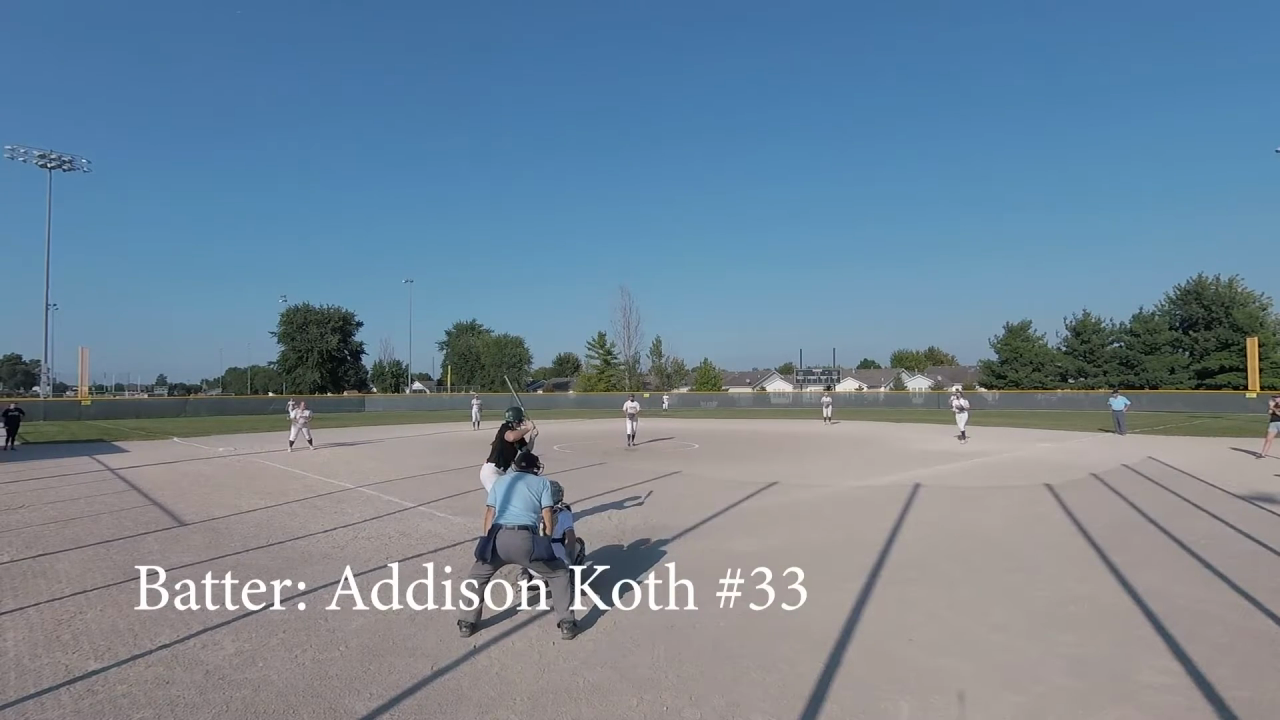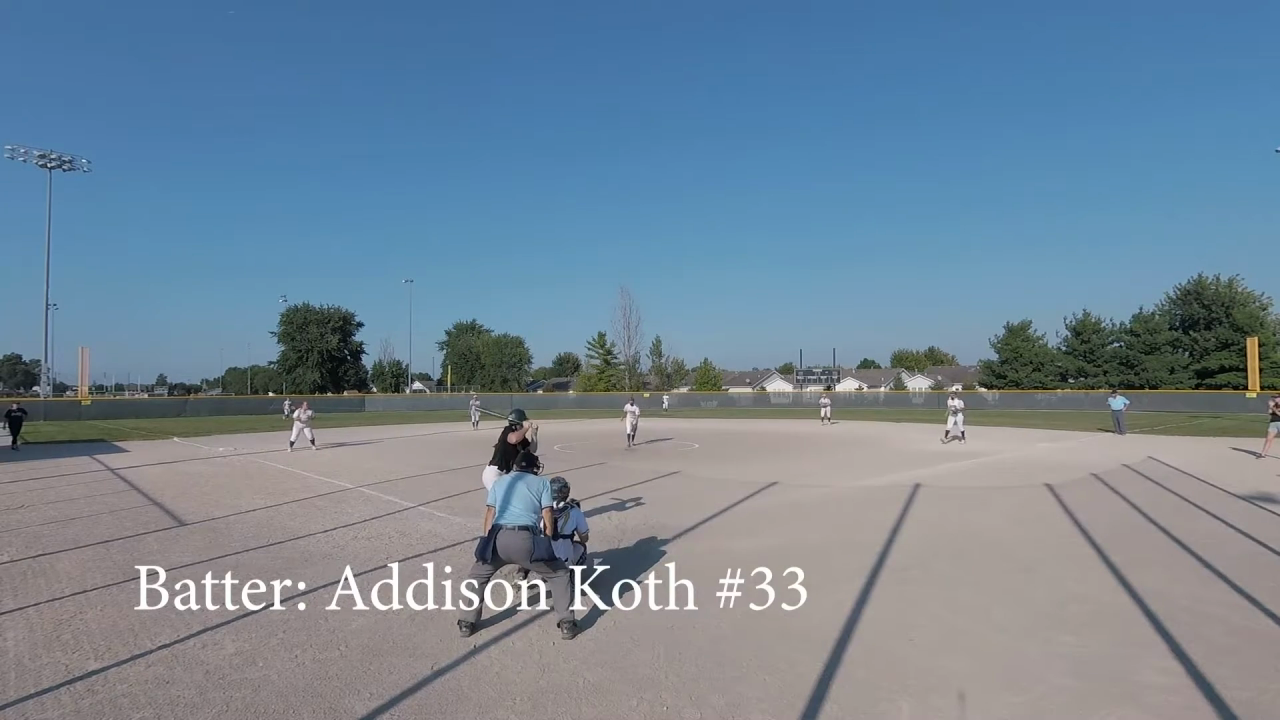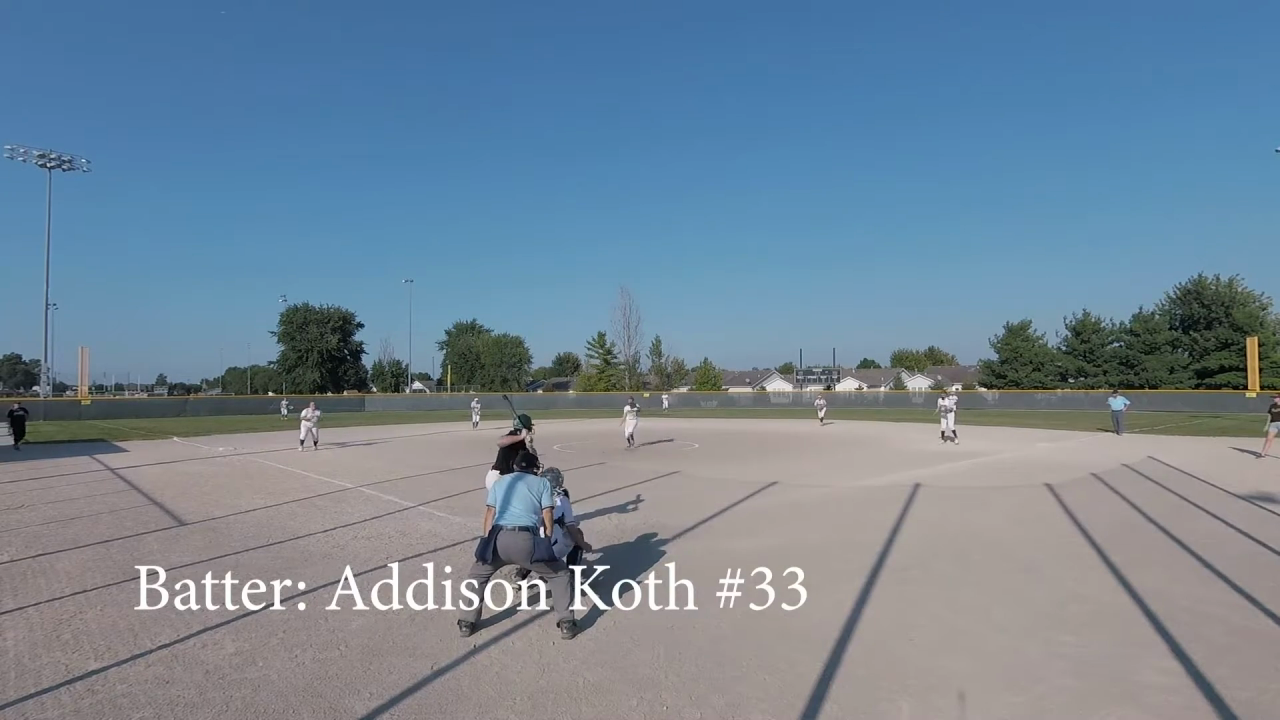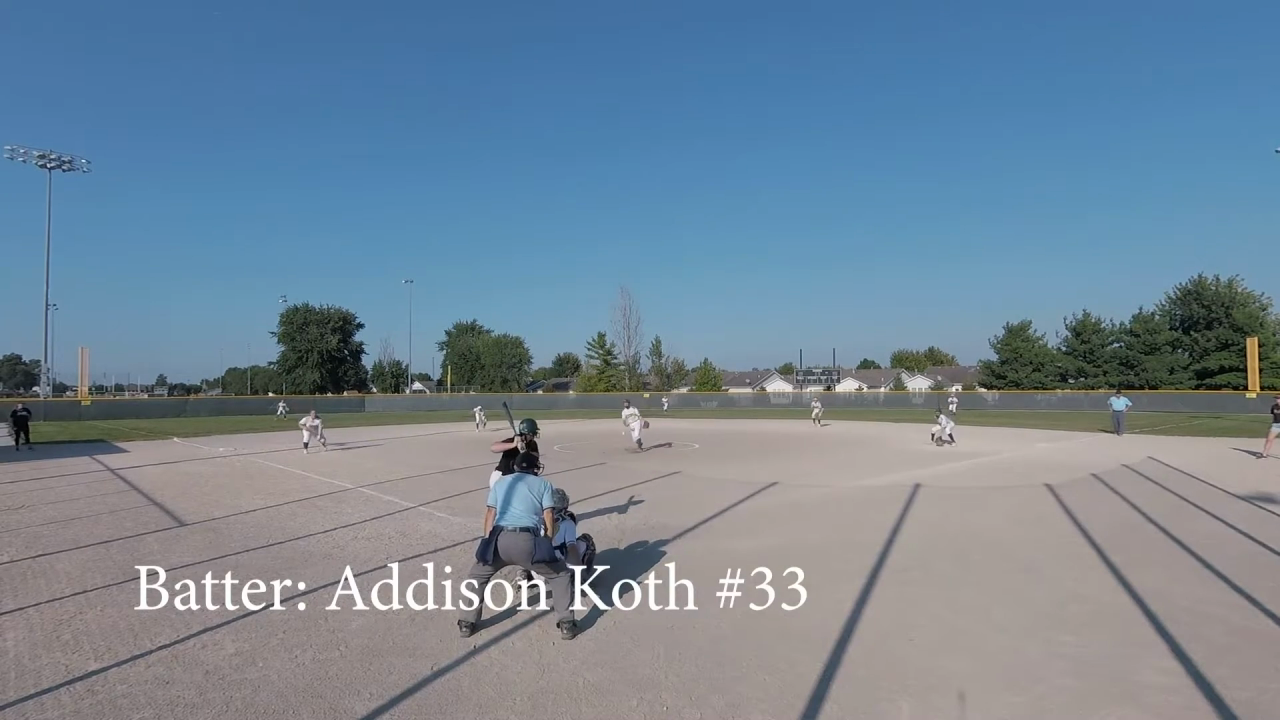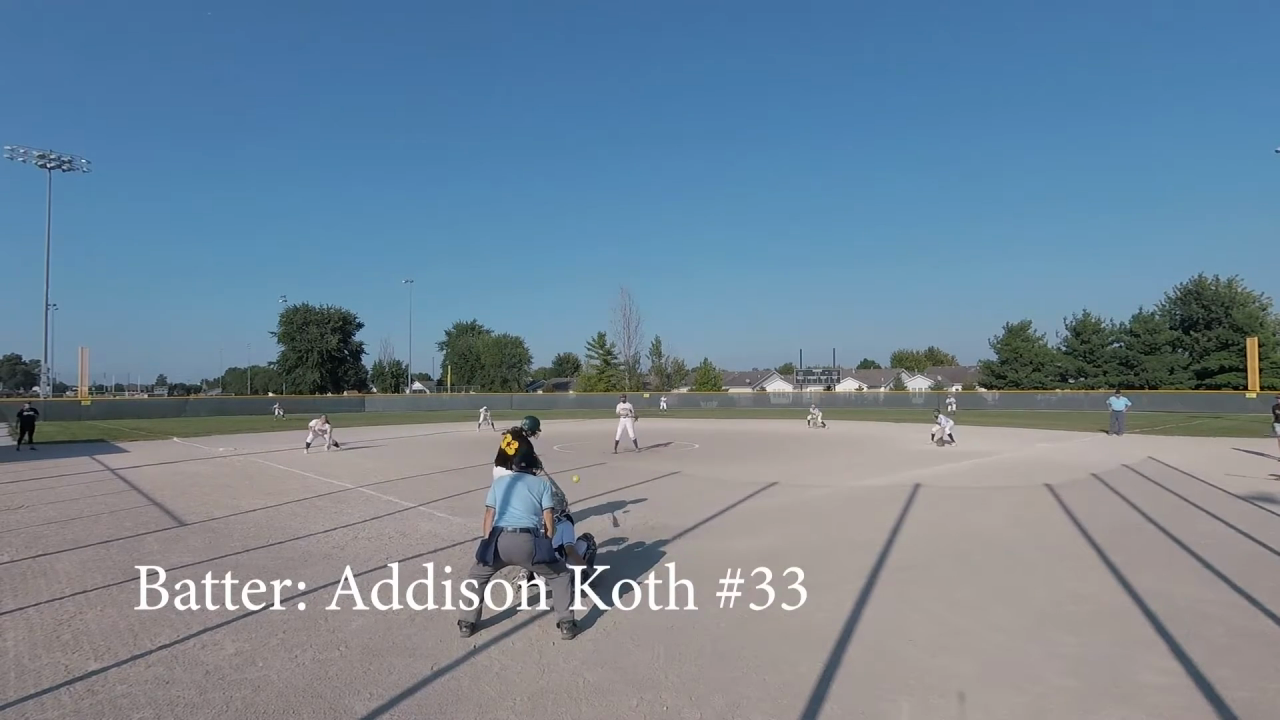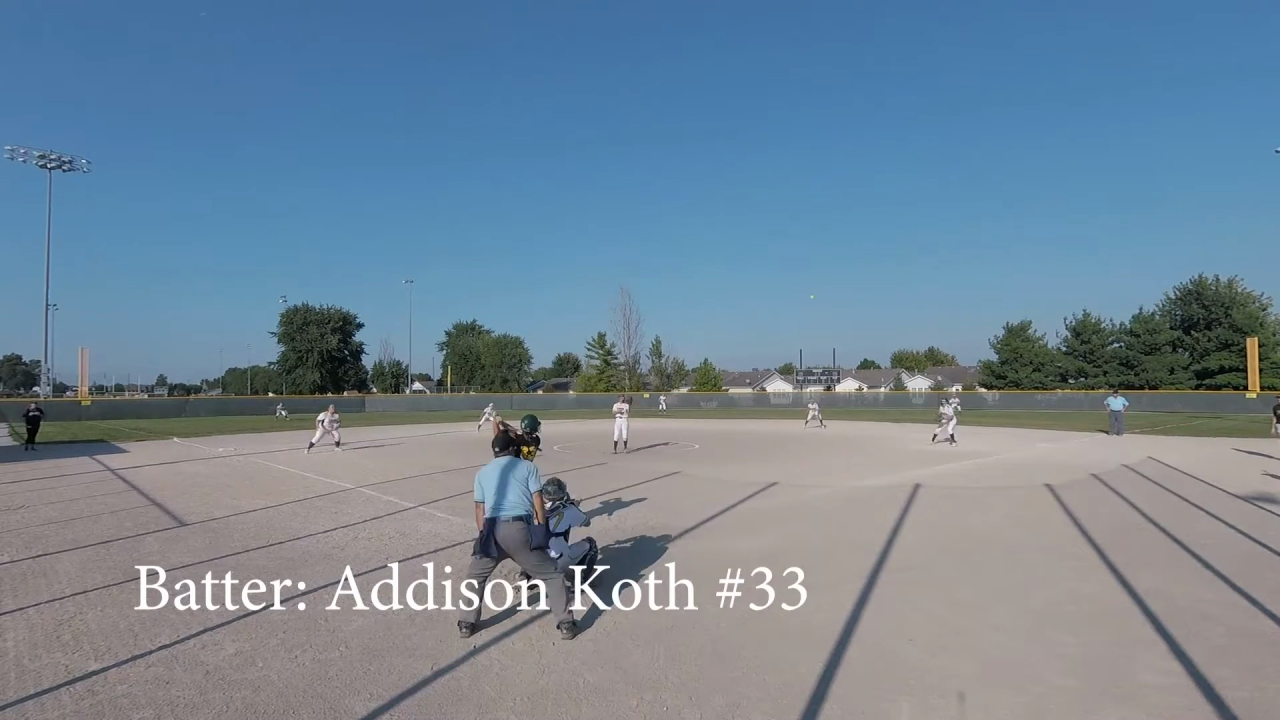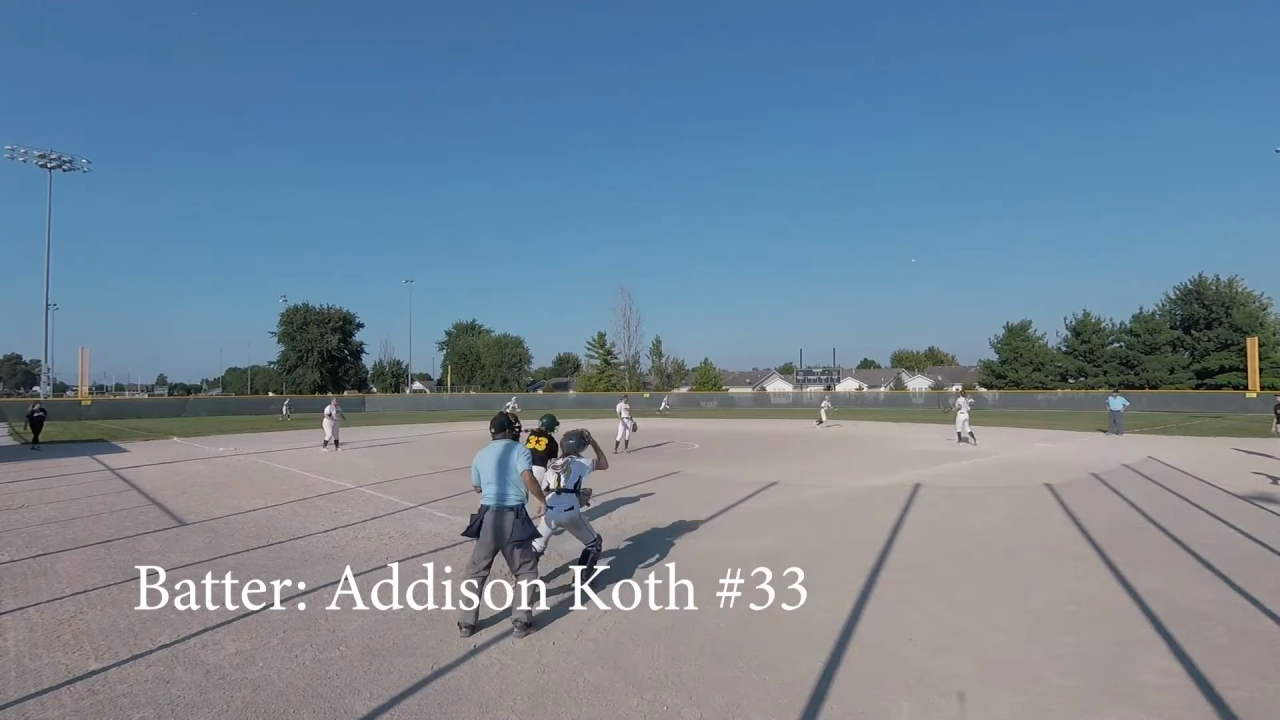
dt=0.4s
person 1, frame 1
left shoulder: (500, 481)
right shoulder: (542, 483)
left elbow: (490, 513)
right elbow: (547, 516)
left wrist: (487, 543)
left hip: (498, 537)
right hip: (525, 539)
left knee: (478, 576)
right knee: (559, 573)
left ankle: (467, 623)
right ankle: (567, 623)
person 1, frame 2
left shoulder: (500, 481)
right shoulder: (542, 483)
left elbow: (490, 513)
right elbow: (547, 515)
left wrist: (487, 543)
left hip: (498, 537)
right hip: (525, 539)
left knee: (477, 576)
right knee: (560, 573)
left ankle: (467, 623)
right ankle: (566, 624)
person 1, frame 3
left shoulder: (500, 481)
right shoulder: (542, 483)
left elbow: (490, 513)
right elbow: (547, 516)
left wrist: (487, 543)
left hip: (499, 538)
right hip: (526, 540)
left knee: (477, 576)
right knee: (560, 574)
left ankle: (467, 623)
right ankle: (566, 623)
person 1, frame 4
left shoulder: (501, 482)
right shoulder: (543, 484)
left elbow: (490, 514)
right elbow: (548, 517)
left wrist: (488, 544)
left hip: (500, 539)
right hip: (527, 541)
left knee: (477, 576)
right knee: (561, 574)
left ankle: (467, 623)
right ankle: (566, 624)
person 1, frame 5
left shoulder: (499, 482)
right shoulder: (543, 484)
left elbow: (489, 515)
right elbow: (548, 518)
left wrist: (487, 543)
left hip: (500, 540)
right hip: (527, 541)
left knee: (477, 576)
right knee: (560, 575)
left ankle: (467, 624)
right ankle: (567, 625)
person 1, frame 6
left shoulder: (483, 472)
right shoulder: (526, 466)
left elbow: (479, 508)
right elbow: (537, 501)
left wrist: (484, 535)
left hip: (493, 529)
right hip: (521, 528)
left knee: (476, 575)
right knee: (550, 574)
left ankle: (467, 624)
right ankle: (565, 623)
person 1, frame 7
left shoulder: (480, 455)
right shoulder: (519, 449)
right elbow: (527, 477)
right wrist: (541, 500)
left hip: (487, 516)
right hip: (513, 517)
left knee: (477, 570)
right knee: (524, 570)
left ankle: (467, 622)
right ankle: (520, 621)
